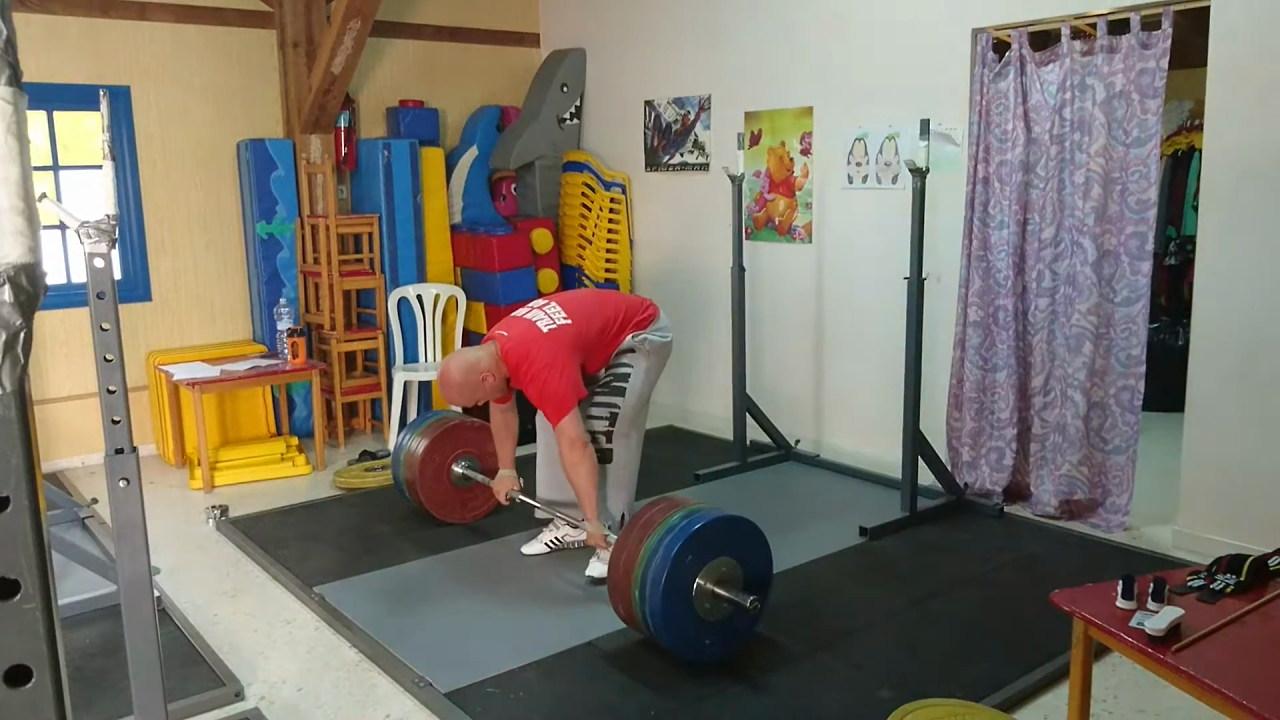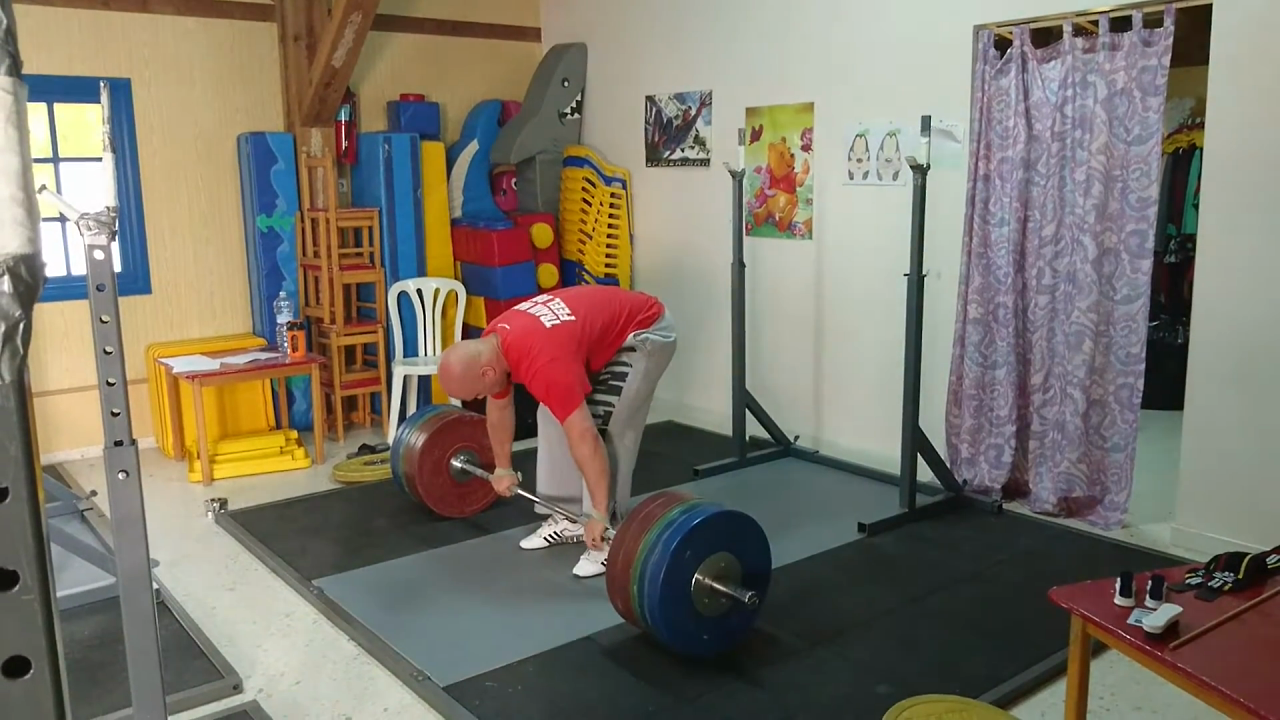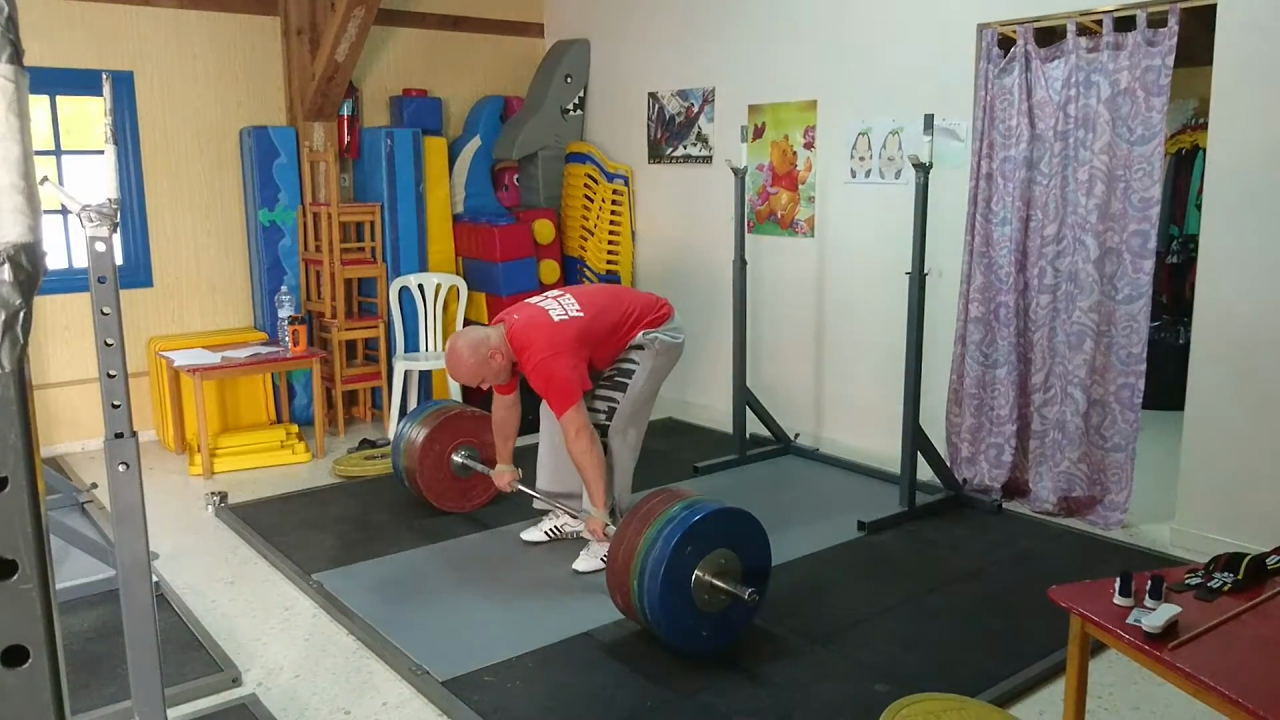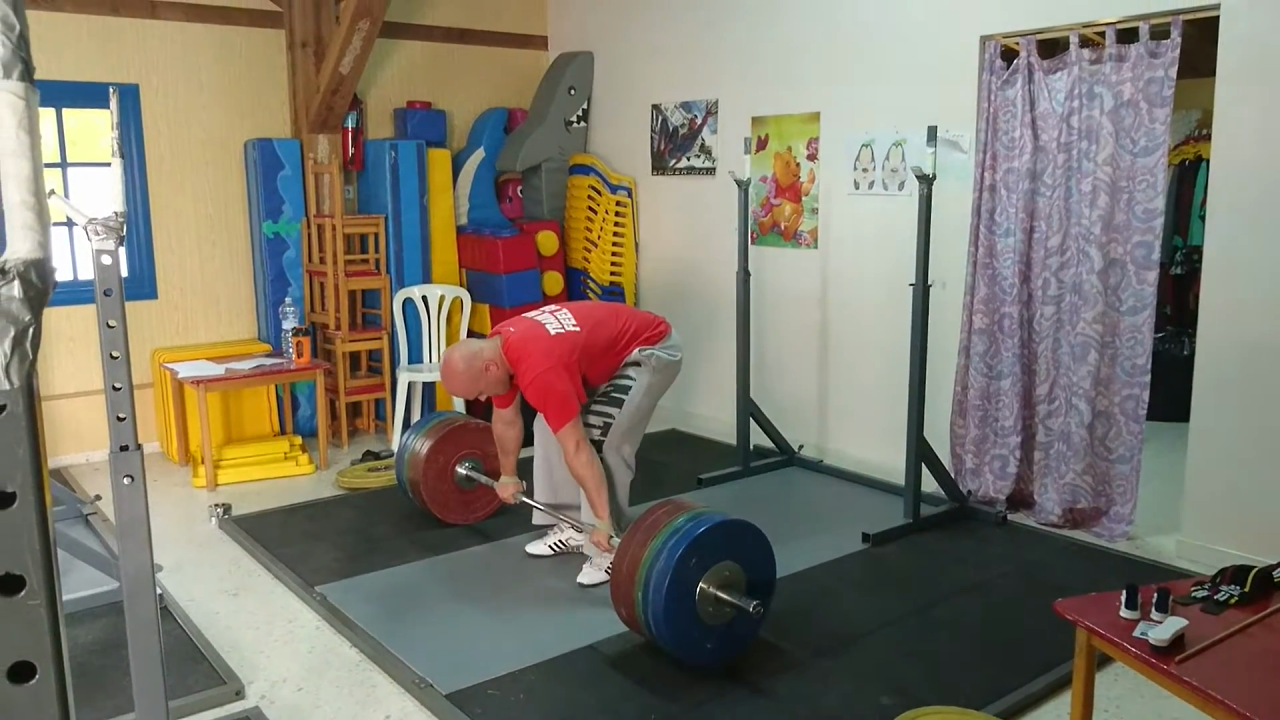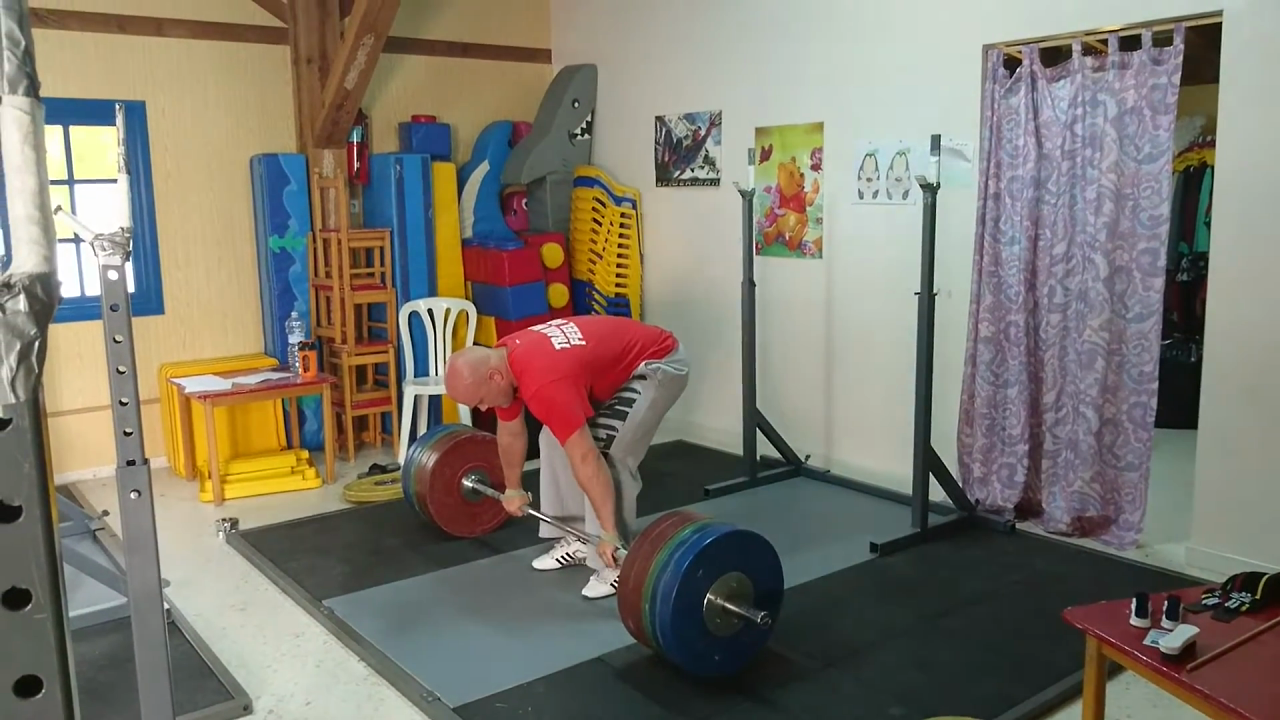
dt=1s
person 1, frame 1
left shoulder: (540, 367)
right shoulder: (489, 352)
left elbow: (575, 444)
right elbow: (503, 410)
left wrist: (593, 522)
right wrist: (507, 471)
left hip: (641, 333)
right hip: (599, 330)
left knee: (605, 430)
right knee: (552, 422)
left ankle: (611, 538)
right ankle: (570, 524)
person 1, frame 2
left shoulder: (542, 363)
right shoulder: (491, 343)
left elbow: (585, 438)
right elbow: (499, 407)
left wrist: (599, 515)
right wrist: (503, 468)
left hip: (645, 332)
right hip: (604, 326)
left knee: (604, 428)
right knee: (554, 416)
right ankle: (569, 518)
person 1, frame 3
left shoulder: (544, 358)
right shoulder: (497, 336)
left elbow: (581, 435)
right elbow: (505, 404)
left wrist: (599, 511)
right wrist: (504, 464)
left hip: (654, 333)
right hip: (611, 326)
left knee: (604, 426)
right knee: (558, 412)
left ankle: (609, 531)
right ankle: (567, 513)
person 1, frame 4
left shoulder: (539, 370)
right shoulder: (495, 349)
left elbow: (577, 448)
right elbow: (507, 420)
left wrist: (602, 521)
right wrist: (508, 476)
left hip: (652, 350)
right hip: (609, 346)
left knee: (600, 440)
right knee: (550, 427)
left ankle: (610, 548)
right ankle: (572, 526)
person 1, frame 5
left shoulder: (543, 384)
right shoulder: (501, 360)
left elbow: (586, 459)
right elbow: (511, 432)
left wrist: (608, 534)
right wrist: (513, 489)
left hip: (658, 364)
right hip: (616, 359)
left knee: (606, 452)
right knee: (557, 440)
left ankle: (618, 563)
right ankle: (579, 540)
